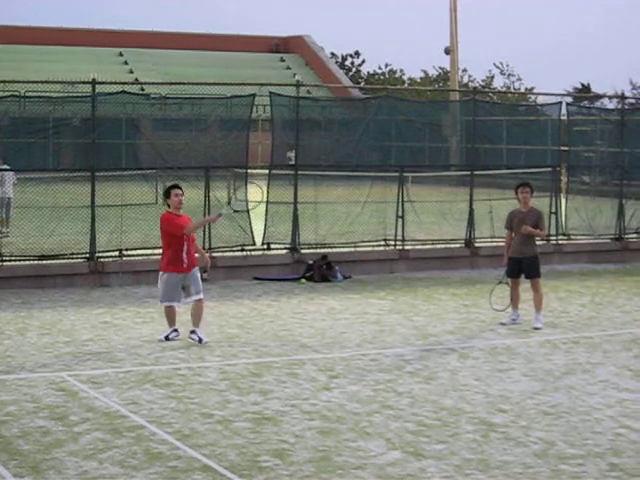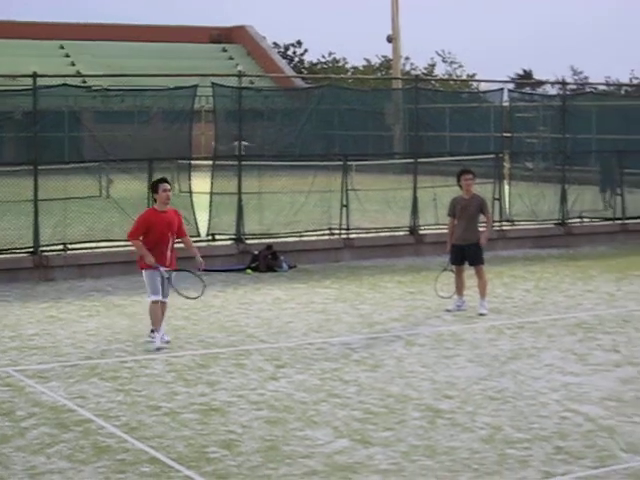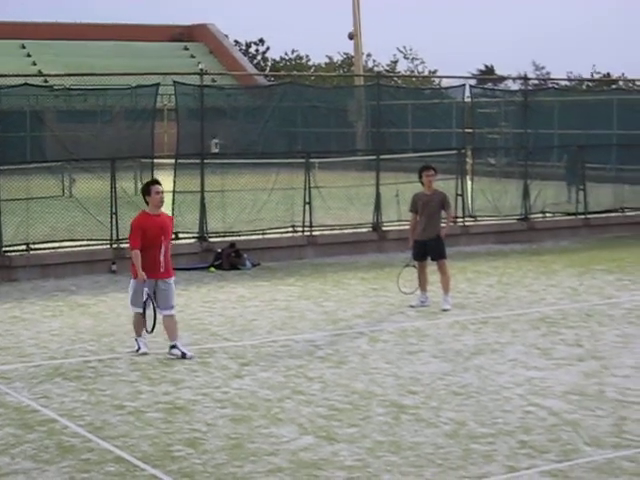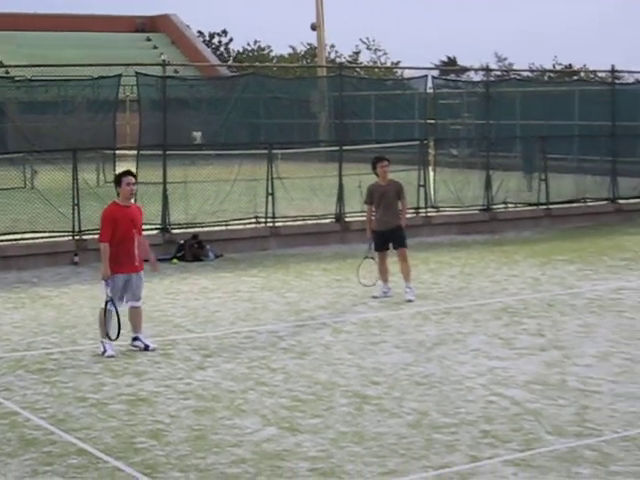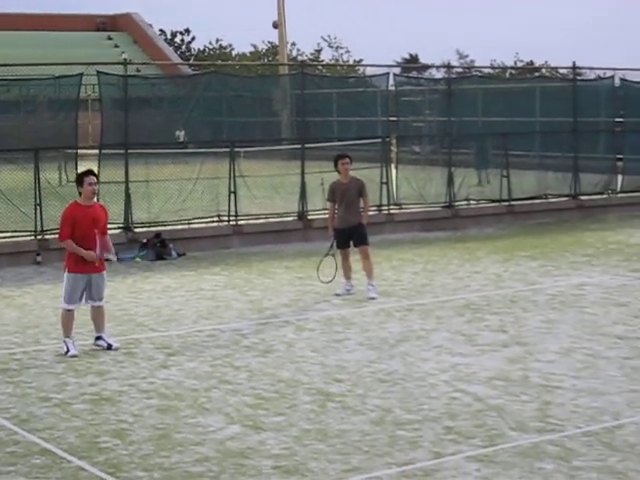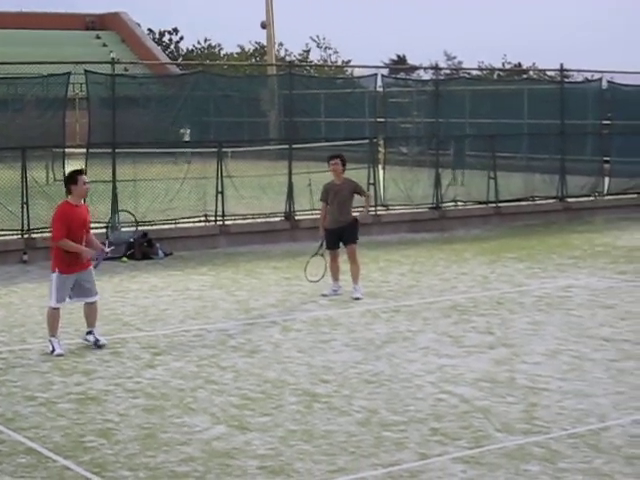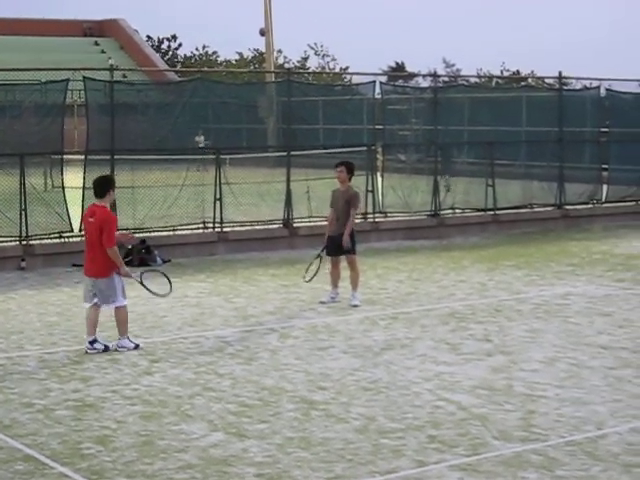
dt=0.7s
person 1, frame 1
left shoulder: (187, 218)
right shoulder: (166, 218)
right elbow: (186, 230)
left wrist: (203, 254)
right wrist: (206, 220)
left hip: (190, 267)
right hip: (170, 269)
left knee: (198, 298)
right knee: (168, 302)
left ankle: (195, 331)
right ankle: (173, 330)
person 1, frame 2
left shoulder: (176, 214)
right shoulder: (147, 216)
left elbow: (183, 237)
right elbow: (132, 238)
left wrist: (197, 255)
right wrist: (146, 255)
left hip: (168, 264)
right hip: (151, 265)
left knee: (163, 299)
right knee: (155, 298)
left ankle: (156, 330)
right ankle: (158, 334)
person 1, frame 3
left shoulder: (168, 219)
right shoulder: (139, 221)
right elbow: (135, 249)
right wrist: (139, 271)
left hip: (165, 274)
right hip: (145, 275)
left knee: (169, 311)
right knee: (140, 310)
left ankle: (174, 345)
right ankle: (140, 339)
person 1, frame 4
left shoulder: (137, 210)
right shoulder: (110, 212)
right elbow: (104, 242)
left wrist: (149, 255)
right wrist: (105, 266)
left hip: (136, 267)
right hip: (115, 269)
left knee: (135, 303)
left ankle: (137, 337)
right ankle: (105, 341)
person 1, frame 5
left shoulder: (102, 210)
right shoulder: (71, 211)
right elbow: (64, 240)
left wrist: (111, 251)
right wrist: (84, 253)
left hip: (98, 266)
right hip: (75, 268)
left knee: (98, 303)
right knee: (69, 305)
left ankle: (100, 337)
right ankle: (68, 341)
person 1, frame 6
left shoulder: (84, 208)
right shoulder: (62, 211)
right elbow: (58, 240)
left wrist: (98, 246)
right wrist: (82, 250)
left hip: (83, 265)
right hip: (63, 267)
left knee: (92, 298)
right knee: (55, 304)
left ankle: (91, 333)
right ankle: (53, 340)
person 1, frame 7
left shoulder: (88, 212)
right shoulder: (108, 216)
right elbow: (110, 246)
left wrist: (119, 236)
right wrist: (122, 266)
left hip: (90, 268)
right hip: (107, 269)
left knee: (93, 305)
right knee: (120, 303)
left ankle: (92, 341)
right ankle: (123, 340)
person 2, frame 1
left shoulder: (537, 213)
right shoulder: (512, 214)
left elbow: (543, 233)
right elbow: (509, 236)
left wrist: (532, 231)
right wrist: (505, 255)
left hip: (530, 255)
right hip: (514, 255)
left knee: (536, 285)
right knee: (514, 284)
left ankle: (538, 317)
right ankle: (515, 315)
person 2, frame 2
left shoulder: (479, 200)
right shoulder: (455, 201)
left elbow: (489, 219)
right elbow: (451, 223)
left wrist: (486, 234)
right wrist: (449, 242)
left hip: (474, 242)
right hip: (457, 242)
left knee: (480, 271)
right knee: (458, 271)
left ankle: (483, 303)
right ankle: (460, 301)
person 2, frame 3
left shoulder: (441, 196)
right shoulder: (417, 197)
left elbow: (449, 214)
right elbow: (414, 219)
left wrist: (445, 229)
right wrist: (411, 238)
left hip: (435, 237)
right hip: (419, 238)
left knee: (442, 266)
right knee: (421, 267)
left ankle: (446, 298)
right ankle: (423, 297)
person 2, frame 4
left shoulder: (397, 185)
right shoulder: (372, 188)
left elbow: (403, 204)
right elbow: (369, 210)
left wrist: (403, 219)
right wrist: (368, 229)
left hip: (396, 226)
right hip: (379, 228)
left knee: (403, 255)
right knee: (382, 257)
left ankle: (408, 288)
right ankle: (386, 288)
person 2, frame 5
left shoulder: (359, 183)
right shoulder: (334, 186)
left elbow: (366, 202)
right elbow: (332, 207)
left wrist: (364, 218)
right wrist: (330, 226)
left hip: (357, 224)
right hip: (341, 226)
left knee: (365, 253)
right knee: (344, 256)
left ankle: (371, 286)
right ankle: (348, 285)
person 2, frame 6
left shoulder: (352, 184)
right shoulder: (327, 187)
left elbow: (367, 196)
right elbow: (324, 207)
left wrist: (365, 211)
right wrist: (321, 227)
left hip: (348, 224)
right hip: (331, 226)
left knee: (352, 255)
right knee: (333, 256)
left ankle: (356, 287)
right ankle: (335, 286)
person 2, frame 7
left shoulder: (353, 193)
right shoulder: (334, 192)
left elbow: (353, 215)
left wrist: (347, 234)
right wrist: (327, 232)
left hip: (346, 234)
right hip: (333, 234)
left knee: (352, 263)
right knee: (334, 263)
left ankle: (355, 295)
right ankle: (334, 293)
